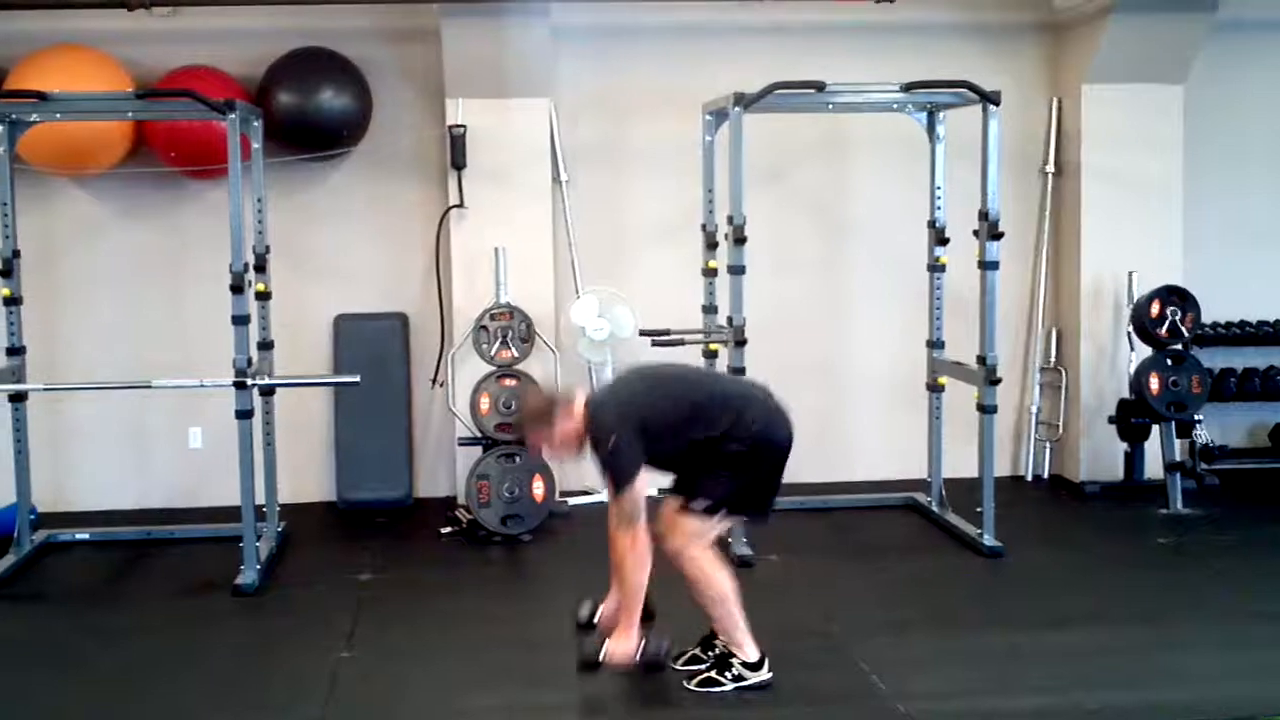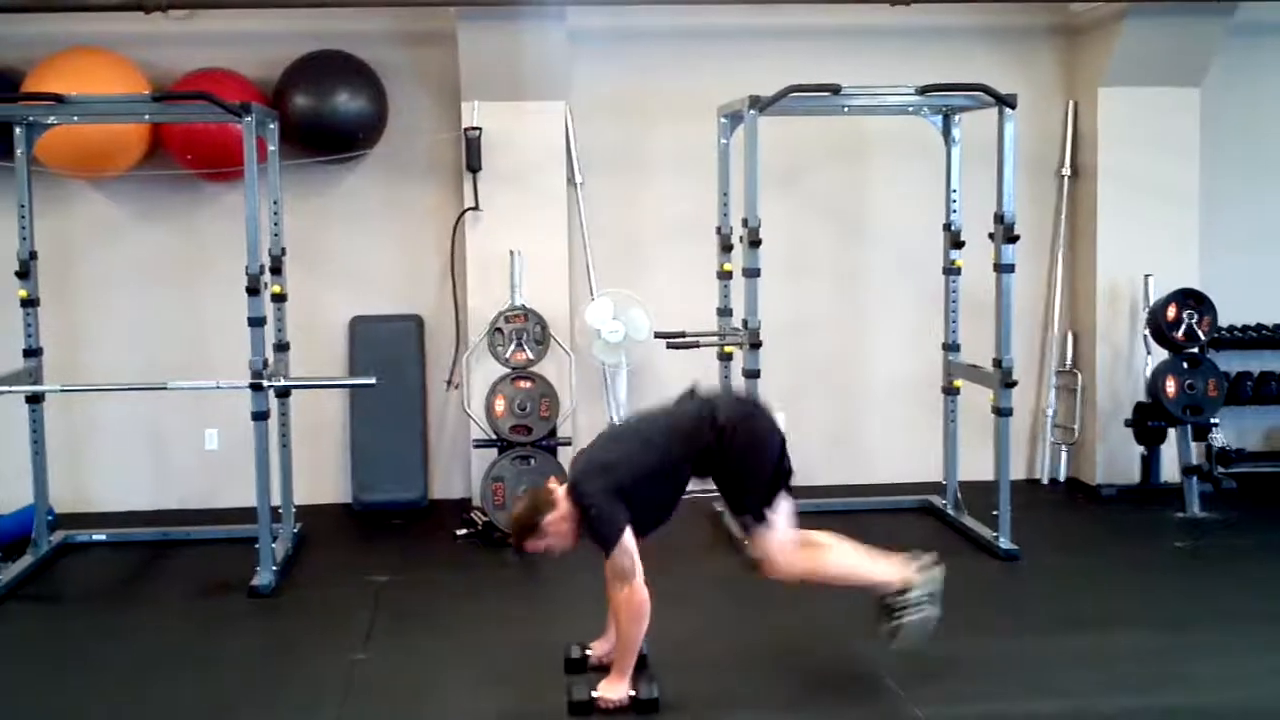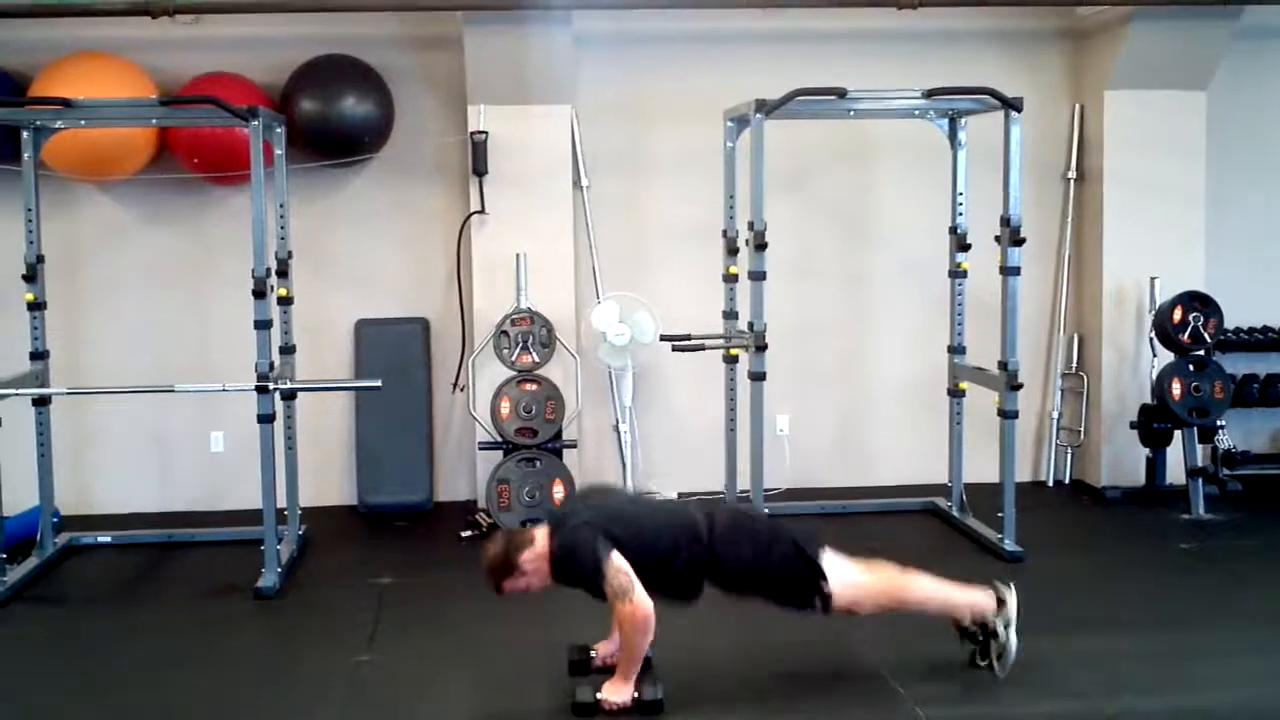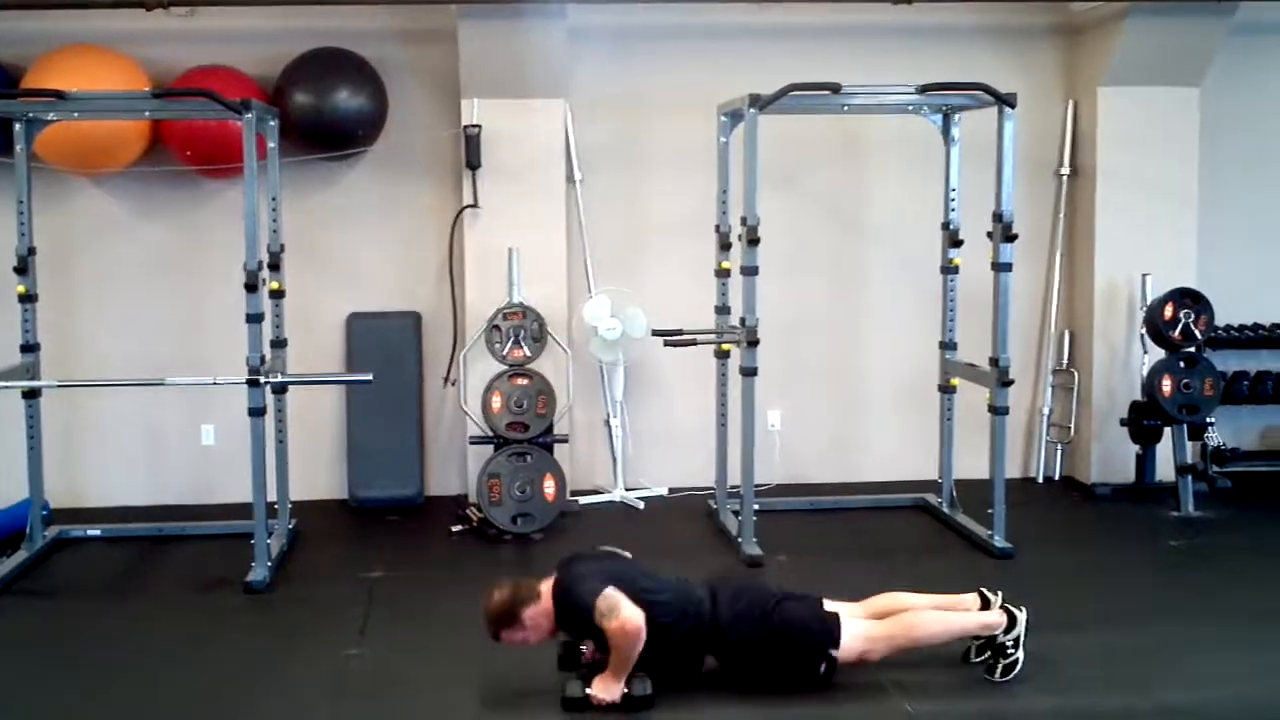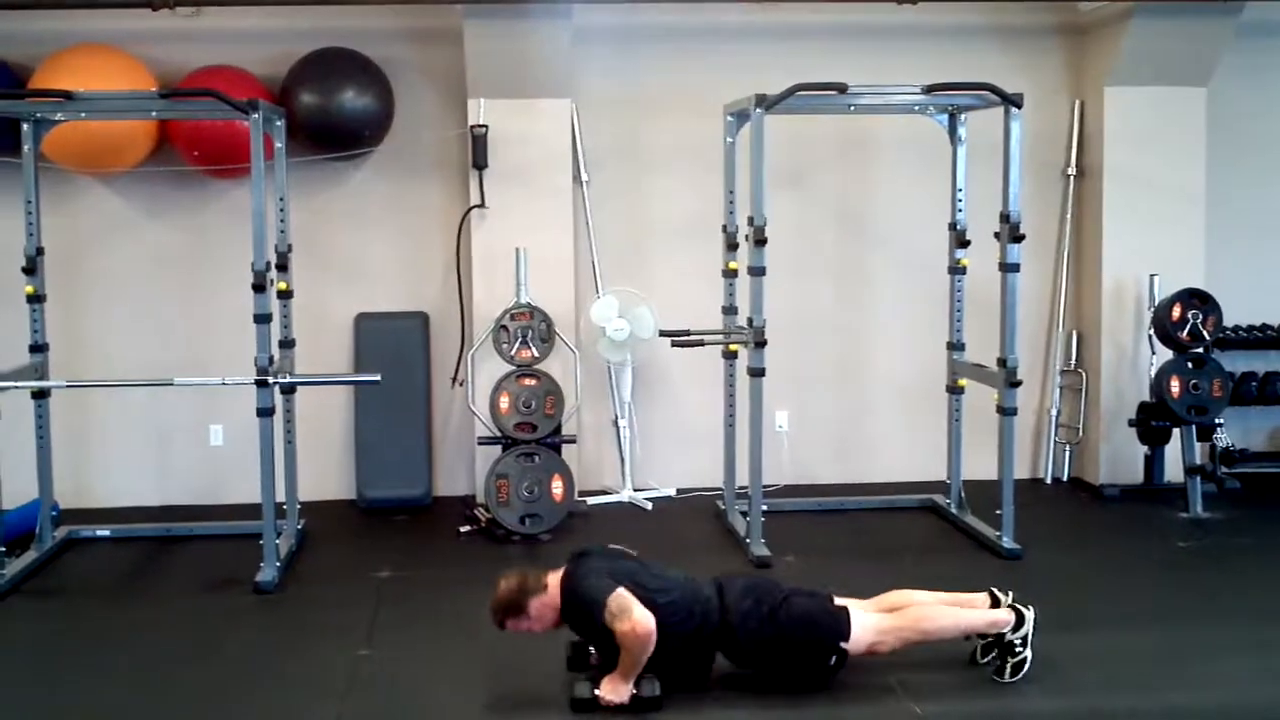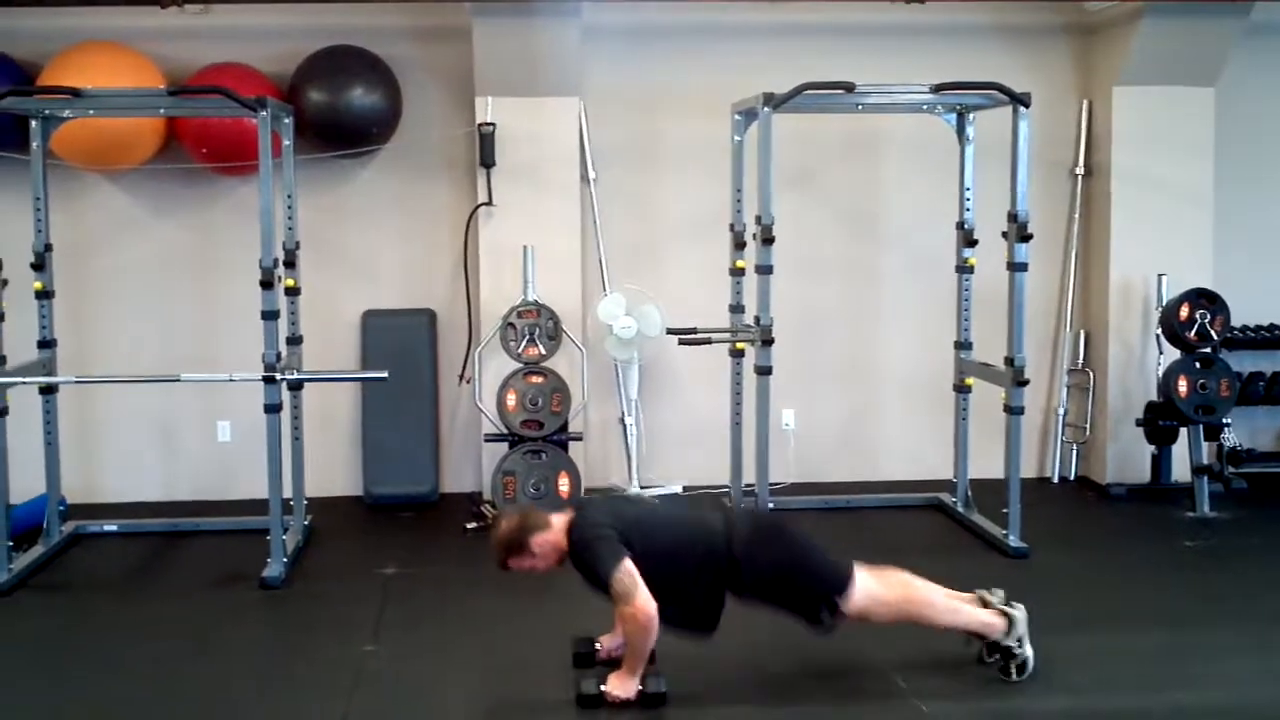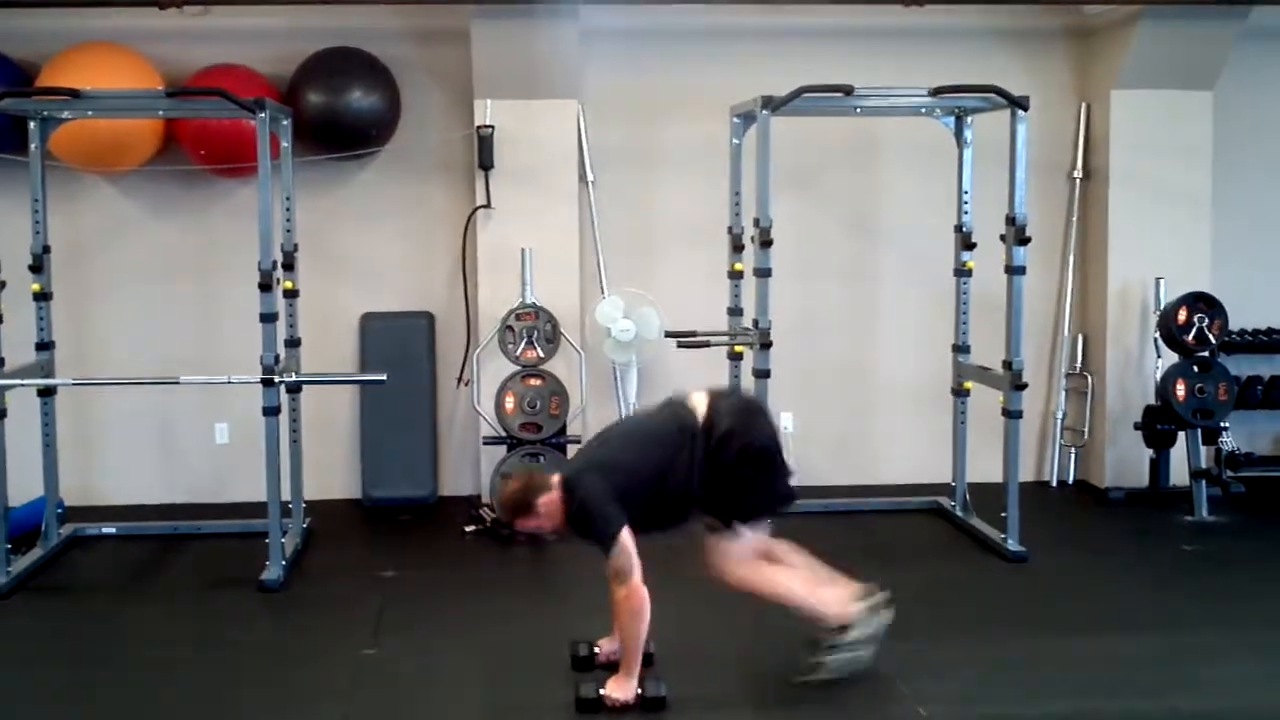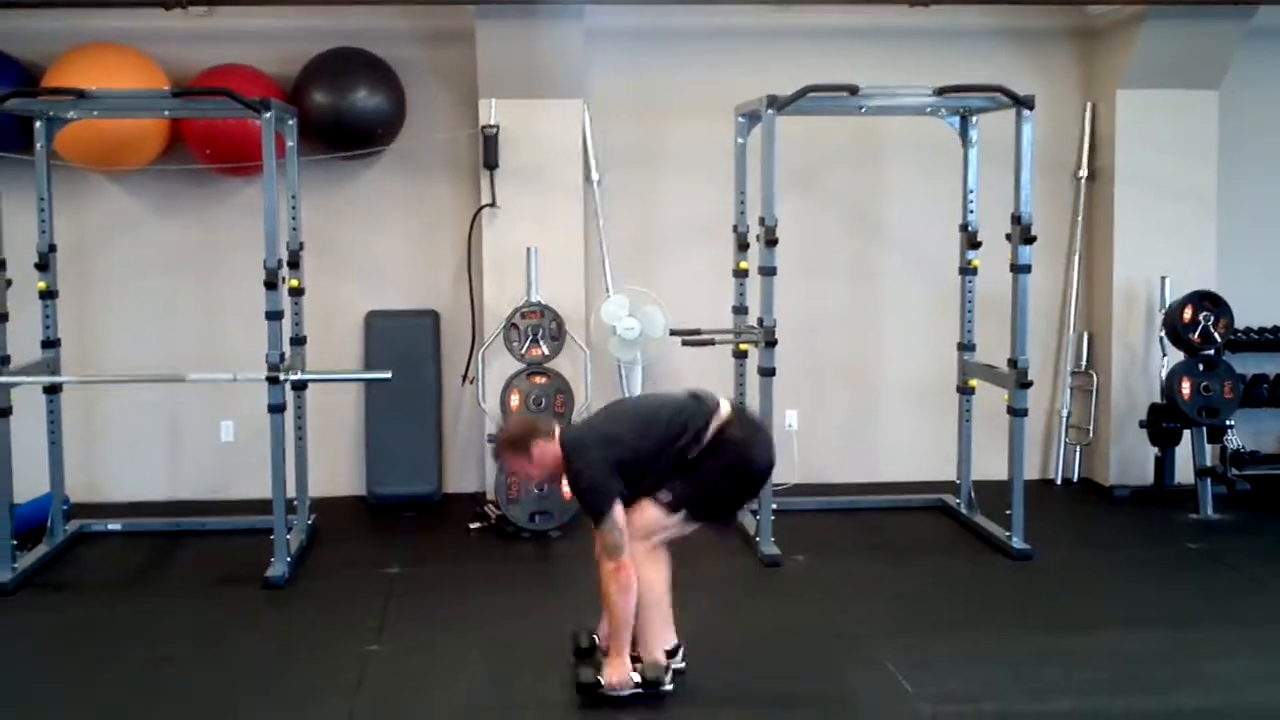
dt=0.2s
person 1, frame 1
left shoulder: (609, 427)
right shoulder: (603, 413)
left elbow: (630, 535)
right elbow: (620, 515)
left wrist: (628, 630)
right wrist: (615, 597)
left hip: (755, 433)
right hip: (734, 428)
left knee: (682, 539)
right knee: (674, 522)
left ankle: (748, 660)
right ankle: (725, 638)
person 1, frame 2
left shoulder: (593, 504)
right shoulder: (585, 482)
left elbow: (632, 590)
right elbow: (622, 566)
left wrist: (620, 678)
right wrist: (612, 638)
left hip: (732, 434)
right hip: (727, 425)
left knee: (777, 558)
right knee: (779, 541)
left ankle: (906, 582)
right ankle: (902, 568)
person 1, frame 3
left shoulder: (573, 544)
right shoulder: (571, 518)
left elbow: (638, 608)
left wrist: (624, 679)
right wrist: (619, 639)
left hip: (728, 550)
right hip: (718, 532)
left knee: (854, 593)
right knee: (848, 575)
left ankle: (987, 605)
right ankle: (975, 605)
person 1, frame 4
left shoulder: (572, 593)
right shoulder: (577, 568)
left elbow: (630, 623)
right elbow: (623, 558)
left wrist: (614, 679)
right wrist: (607, 637)
left hip: (733, 627)
right hip: (725, 603)
left knee: (869, 640)
right knee: (858, 615)
left ankle: (997, 623)
right ankle: (979, 604)
person 1, frame 5
left shoulder: (581, 590)
right shoulder: (583, 565)
left elbow: (641, 625)
left wrist: (623, 679)
right wrist: (613, 632)
left hip: (741, 624)
right hip: (732, 599)
left knee: (880, 633)
right knee: (867, 610)
left ankle: (1005, 621)
right ankle: (991, 604)
person 1, frame 6
left shoulder: (587, 541)
right shoulder: (586, 514)
left elbow: (644, 610)
left wrist: (629, 673)
right wrist: (622, 633)
left hip: (743, 553)
right hip: (739, 538)
left knee: (868, 598)
right knee: (863, 582)
left ankle: (997, 624)
right ankle: (983, 606)
person 1, frame 7
left shoulder: (588, 500)
right shoulder: (575, 480)
left elbow: (631, 588)
left wrist: (628, 676)
right wrist: (622, 637)
left hip: (733, 435)
right hip: (725, 419)
left knee: (729, 563)
right knee: (749, 546)
left ankle: (845, 617)
right ankle: (851, 599)
person 1, frame 8
left shoulder: (586, 466)
right shoulder: (580, 444)
left elbow: (616, 562)
right elbow: (609, 543)
left wrist: (618, 656)
right wrist: (611, 620)
left hip: (734, 445)
right hip: (728, 435)
left knee: (634, 536)
right knee: (637, 533)
left ankle: (657, 664)
right ankle: (665, 649)
